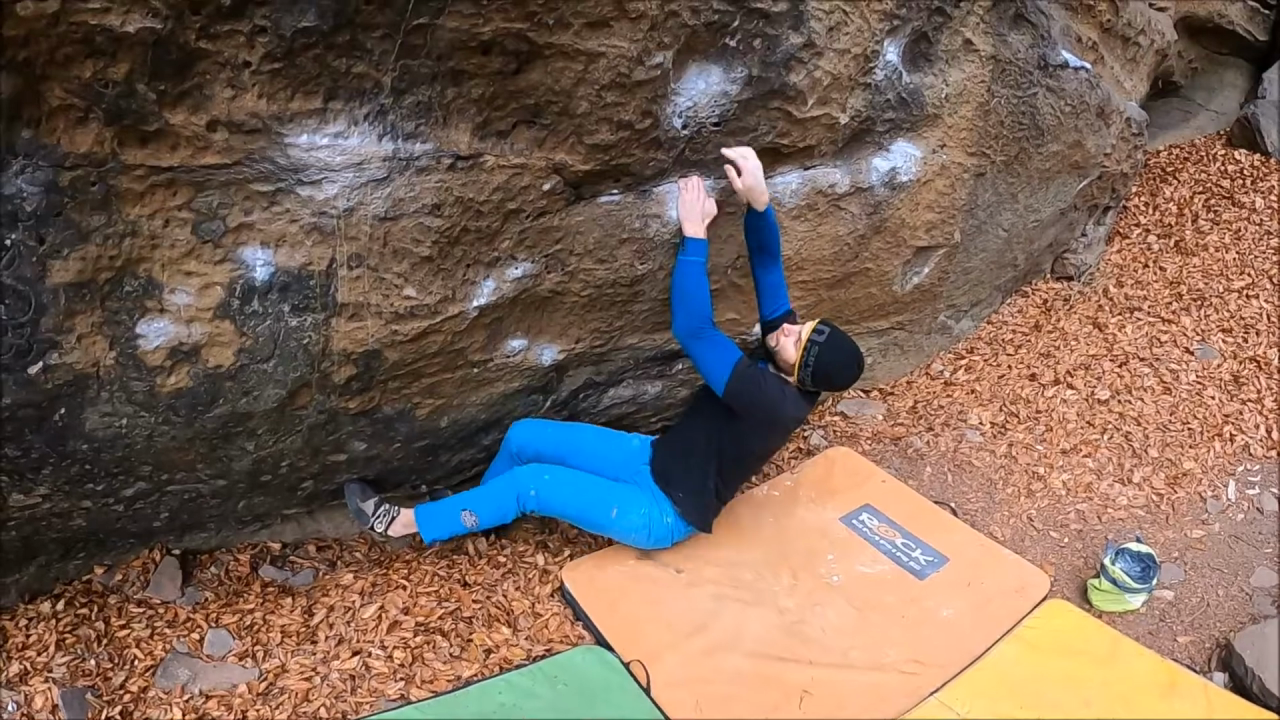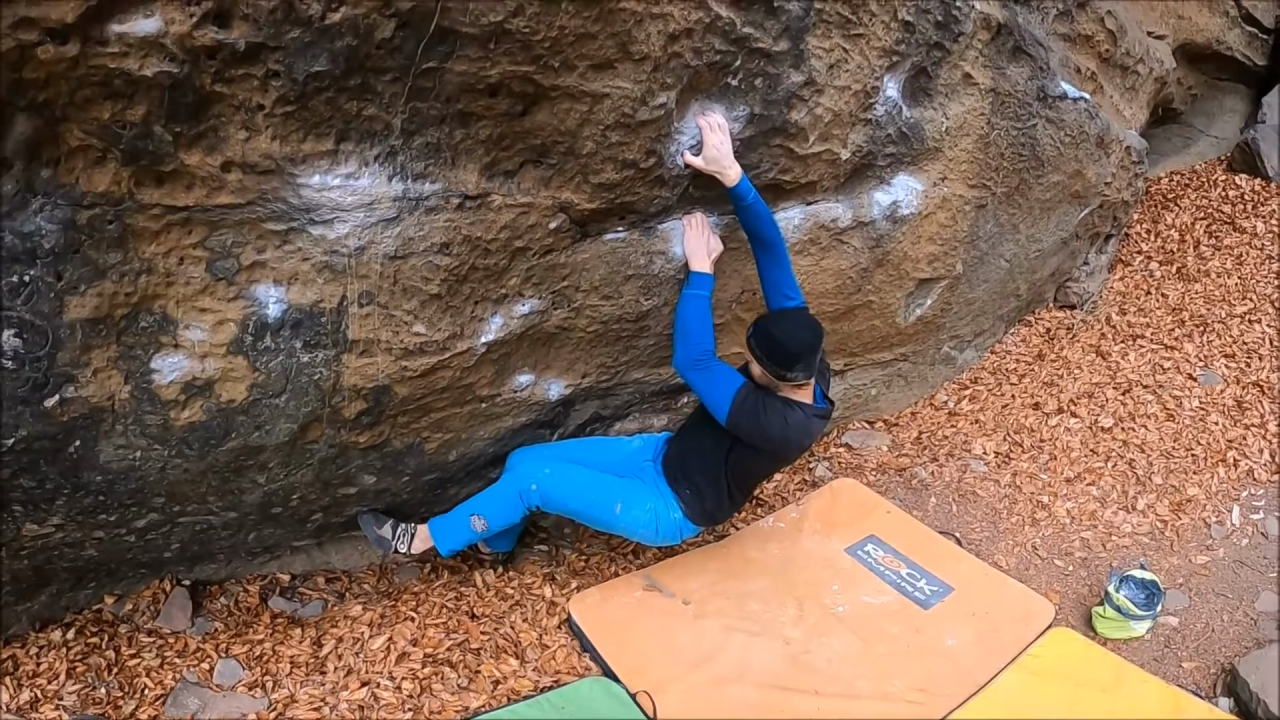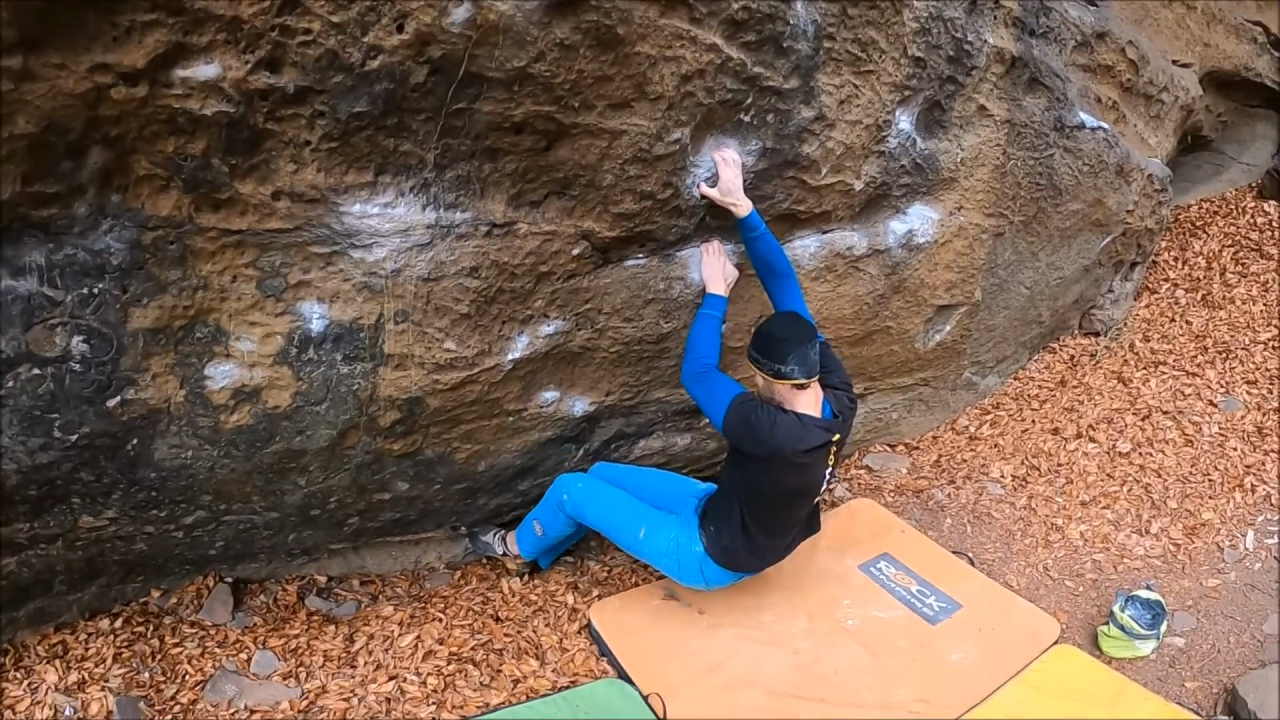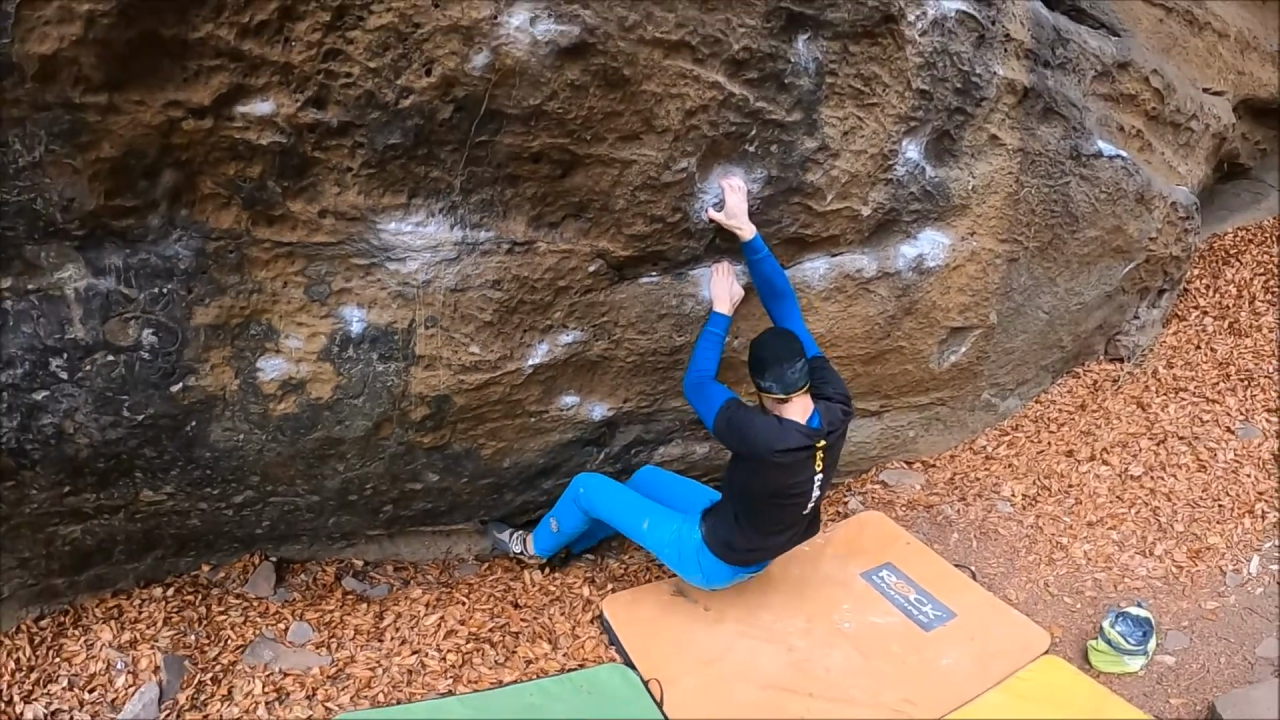
dt=1s
person 1, frame 1
left shoulder: (774, 402)
right shoulder: (777, 363)
left elbow: (693, 331)
right elbow: (767, 262)
left wrist: (694, 232)
right wrist: (758, 199)
left hip: (664, 511)
right hip: (653, 460)
left knee: (527, 484)
right knee: (522, 438)
left ankle: (409, 522)
right ankle: (483, 513)
person 1, frame 2
left shoulder: (780, 426)
right shoulder: (805, 354)
left elbow: (693, 361)
right elbow: (771, 251)
left wrist: (700, 268)
right wrist: (731, 173)
left hip: (669, 508)
right hip: (664, 455)
left knee: (532, 480)
right knee: (521, 461)
left ankle: (424, 539)
right ankle: (496, 542)
person 1, frame 3
left shoulder: (777, 434)
right shoulder: (837, 394)
left elbow: (697, 374)
right elbow: (787, 290)
left wrist: (716, 291)
right wrist: (742, 208)
left hip: (713, 558)
right hip: (728, 514)
left knee: (571, 489)
right knee: (601, 475)
left ankle: (518, 547)
right ankle: (540, 556)
person 1, frame 4
left shoulder: (766, 438)
right shoulder: (835, 405)
left elbow: (698, 384)
right elbow: (787, 311)
left wrist: (721, 309)
right wrist: (747, 231)
left hip: (716, 561)
right hip: (759, 544)
left knee: (588, 487)
right knee: (646, 478)
left ankle: (537, 547)
right ankle: (573, 542)
